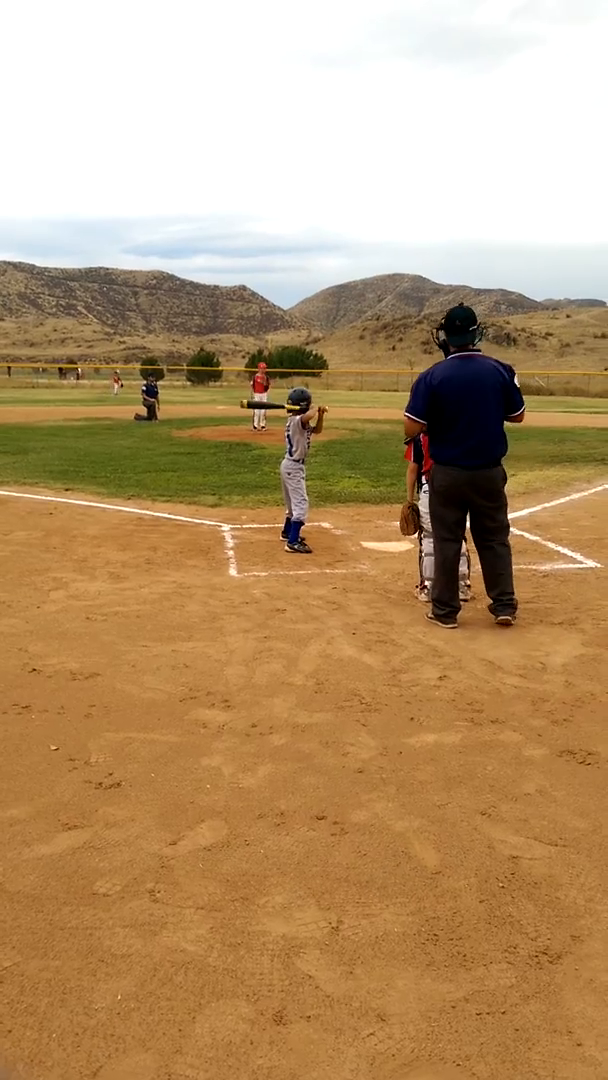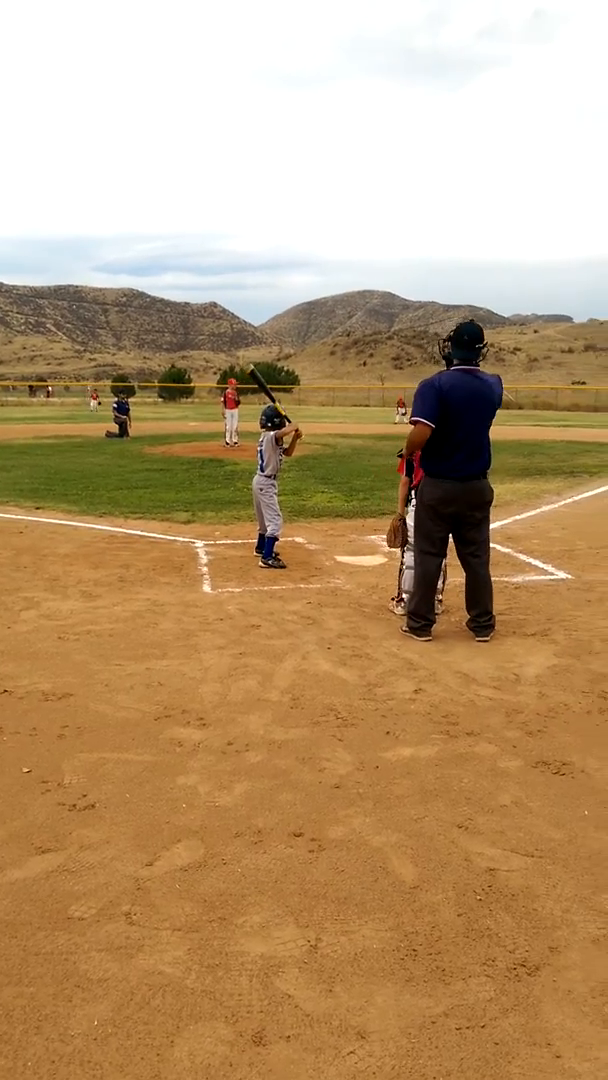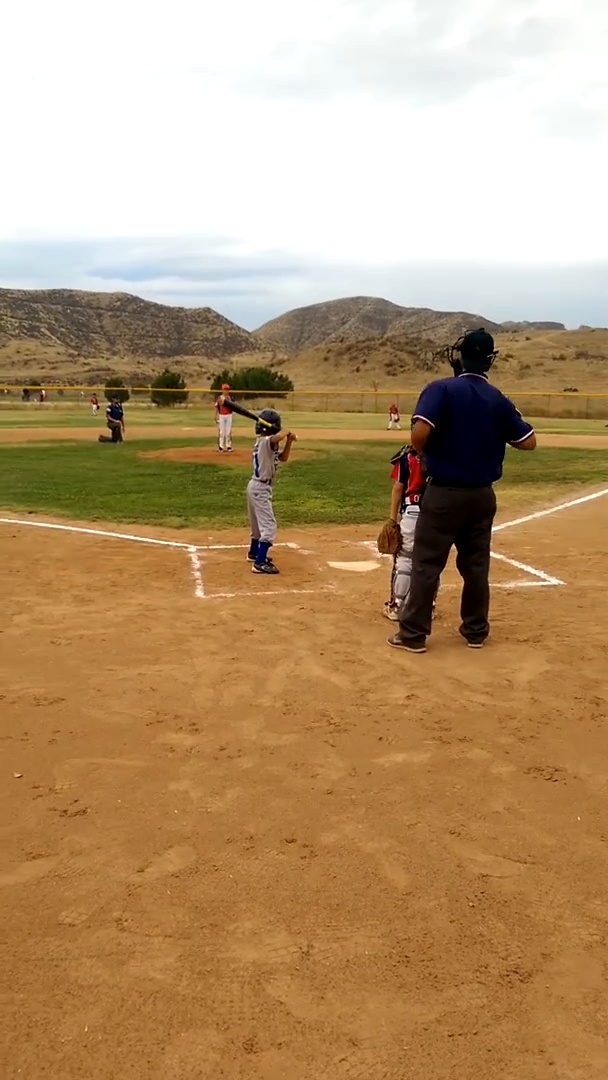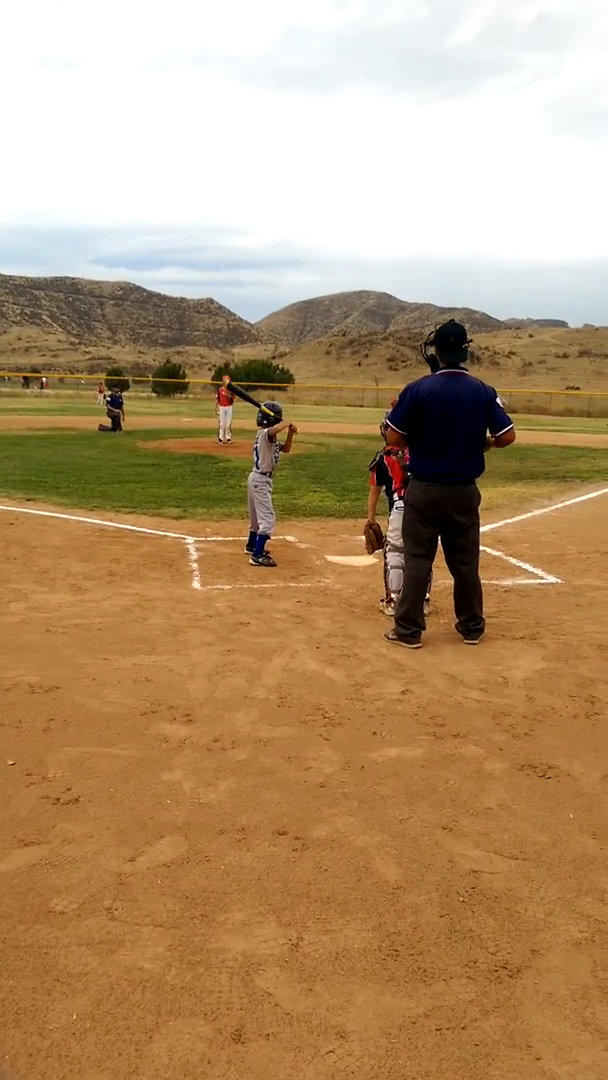
dt=0.7s
person 1, frame 1
left shoulder: (432, 377)
right shoulder: (501, 371)
left elbow: (412, 429)
right elbow: (517, 415)
left hip: (448, 474)
right hip: (489, 472)
left knee: (447, 543)
right knee: (495, 539)
left ankle: (445, 610)
right ankle: (504, 604)
person 1, frame 2
left shoulder: (435, 385)
right shoulder: (492, 386)
left elbow: (420, 434)
left wrist: (409, 451)
left hip: (438, 486)
right hip: (476, 486)
left knee: (428, 556)
right knee: (477, 557)
left ankle: (420, 623)
right ankle: (482, 623)
person 1, frame 3
left shoulder: (441, 389)
right shoulder: (499, 400)
left elbow: (419, 433)
right elbow: (528, 441)
left wrist: (425, 450)
left hip: (444, 493)
right hip: (482, 494)
left knee: (427, 564)
right knee: (476, 564)
left ankle: (413, 633)
right ankle: (475, 630)
person 1, frame 4
left shoulder: (418, 390)
right shoulder: (483, 392)
left elbow: (394, 439)
right elbow: (507, 436)
right wrist: (486, 442)
left hip: (425, 490)
right hip: (464, 491)
left knee: (417, 560)
right knee: (465, 561)
left ankle: (408, 630)
right ankle: (471, 627)
